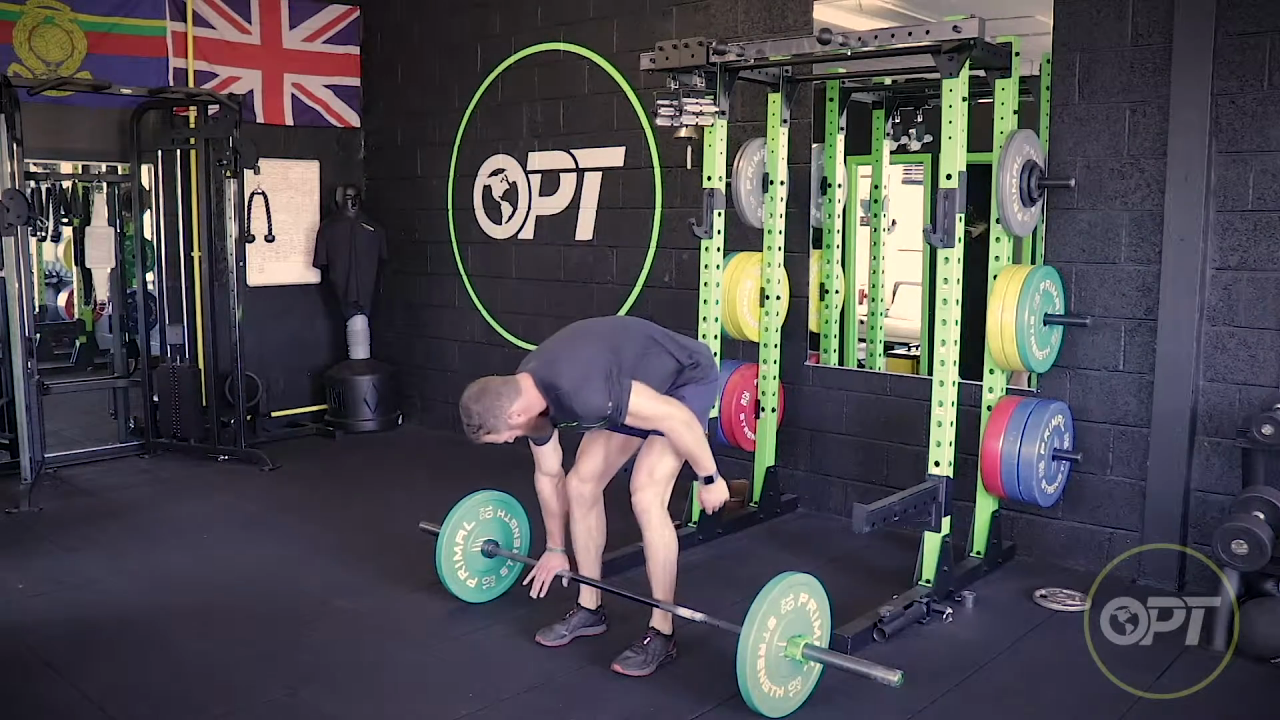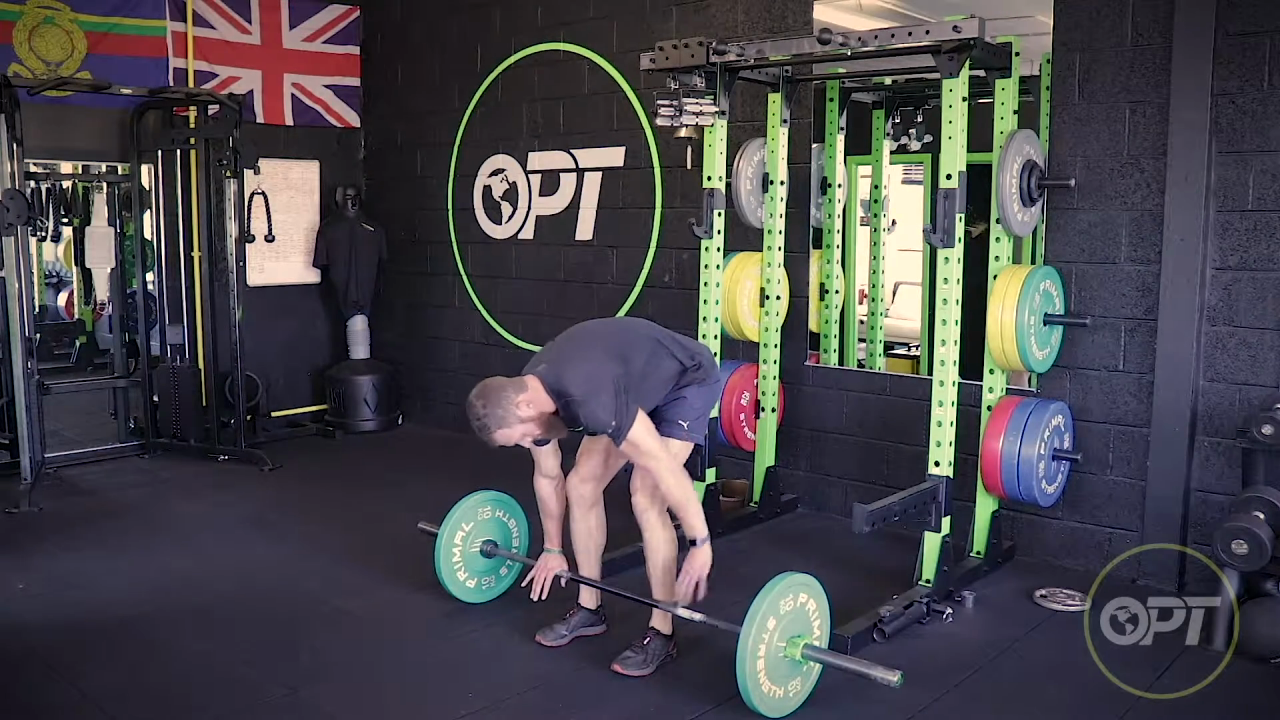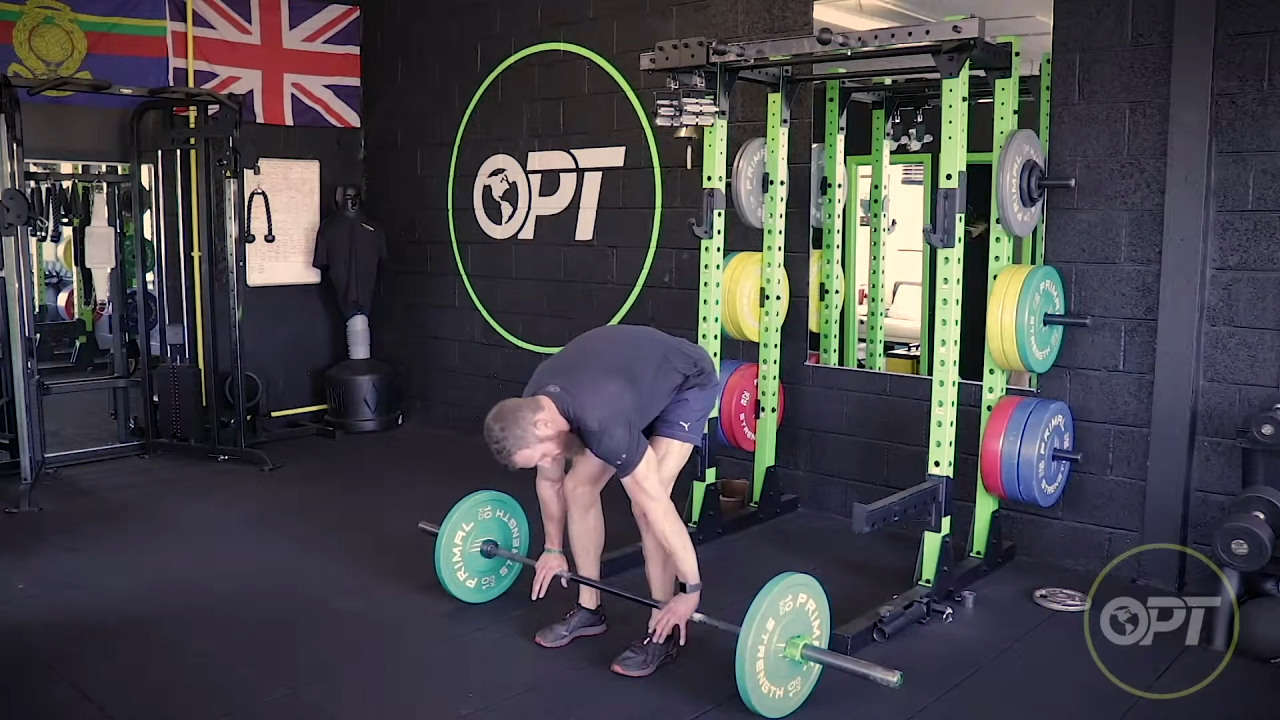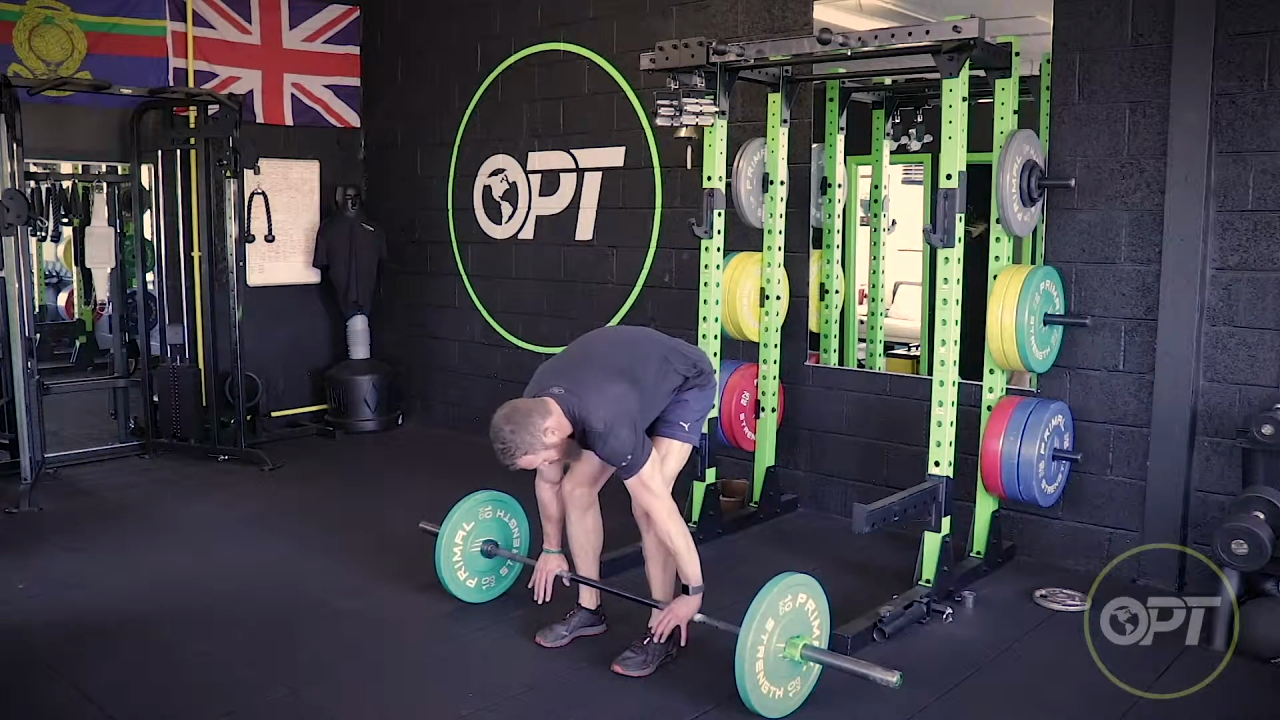
dt=0.4s
person 1, frame 1
left shoulder: (580, 391)
right shoulder: (528, 395)
left elbow: (676, 419)
right elbow: (549, 475)
left wrist: (709, 479)
right wrist: (555, 548)
left hip: (686, 379)
right hip: (636, 382)
left knee: (645, 496)
right knee: (581, 484)
left ankle: (661, 632)
right ankle: (589, 609)
person 1, frame 2
left shoulder: (588, 398)
right shoulder: (529, 394)
left elbow: (664, 469)
right elbow: (548, 477)
left wrist: (698, 543)
right wrist: (552, 548)
left hip: (687, 381)
right hip: (636, 381)
left knee: (646, 497)
right knee: (581, 485)
left ankle: (661, 633)
right ankle: (590, 609)
person 1, frame 3
left shoulder: (601, 422)
right shoulder: (531, 410)
left elbow: (658, 510)
right elbow: (550, 482)
left wrist: (690, 589)
right wrist: (553, 548)
left hip: (687, 384)
right hip: (634, 377)
left knee: (645, 503)
right knee: (578, 486)
left ankle: (662, 632)
right ankle: (589, 609)
person 1, frame 4
left shoulder: (605, 424)
right shoulder: (533, 412)
left elbow: (662, 511)
right elbow: (549, 483)
left wrist: (693, 591)
right wrist: (551, 549)
left hip: (685, 385)
right hip: (632, 376)
left knee: (645, 504)
right knee: (576, 488)
left ankle: (663, 631)
right ankle: (589, 609)
